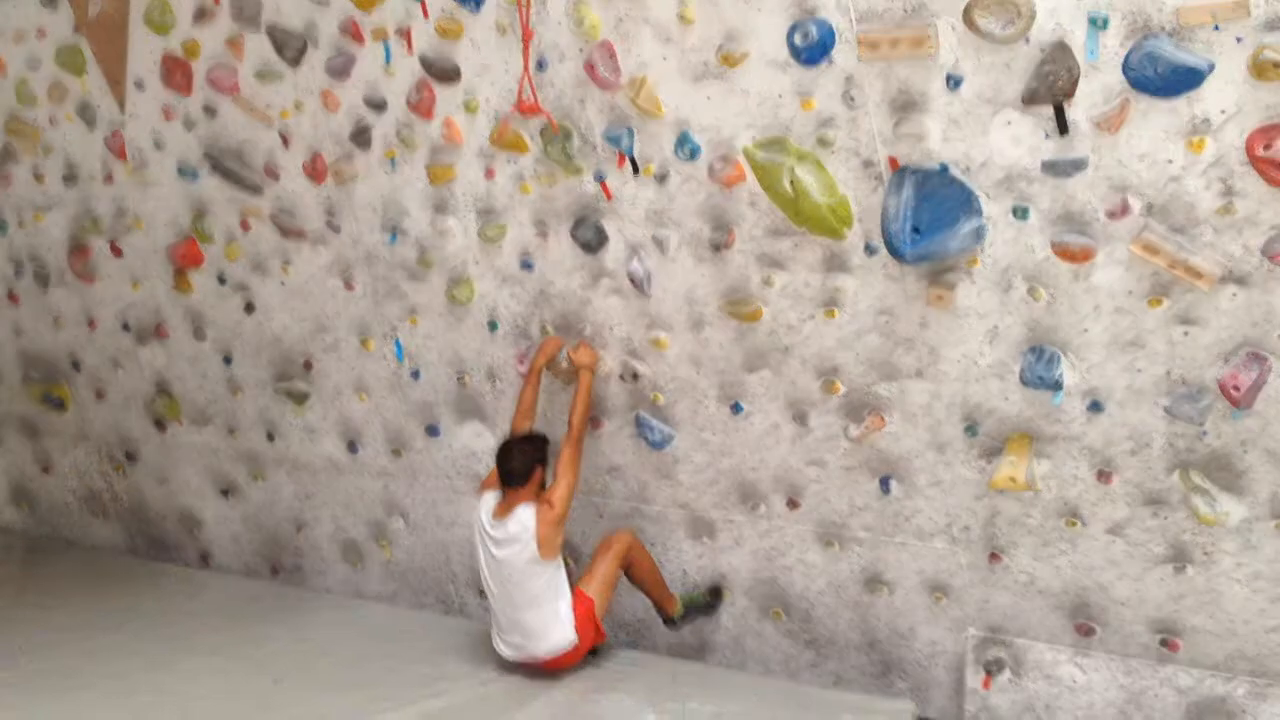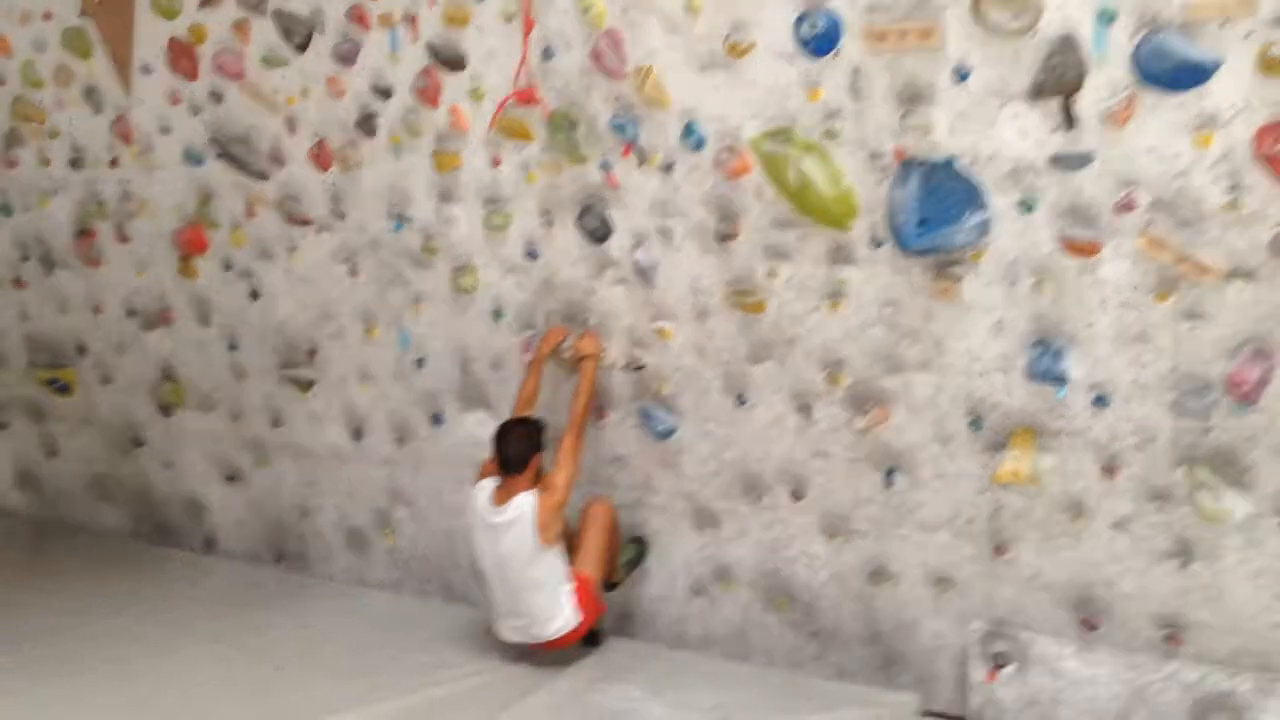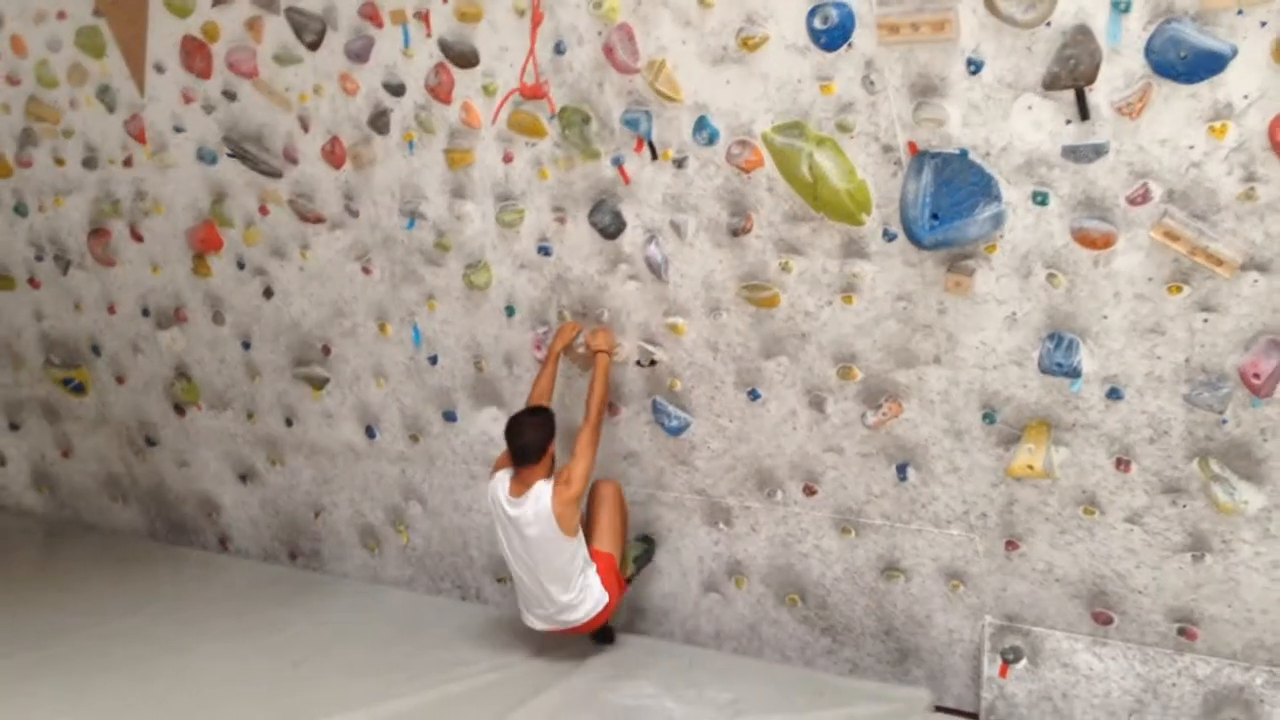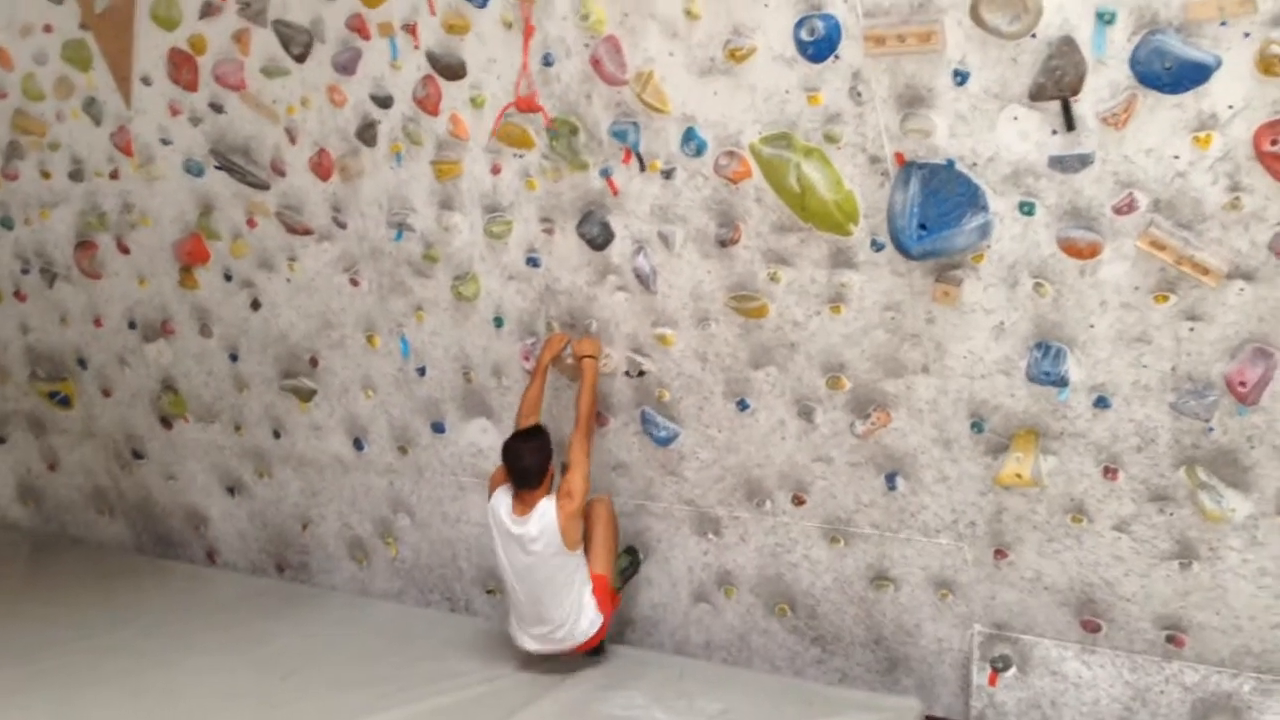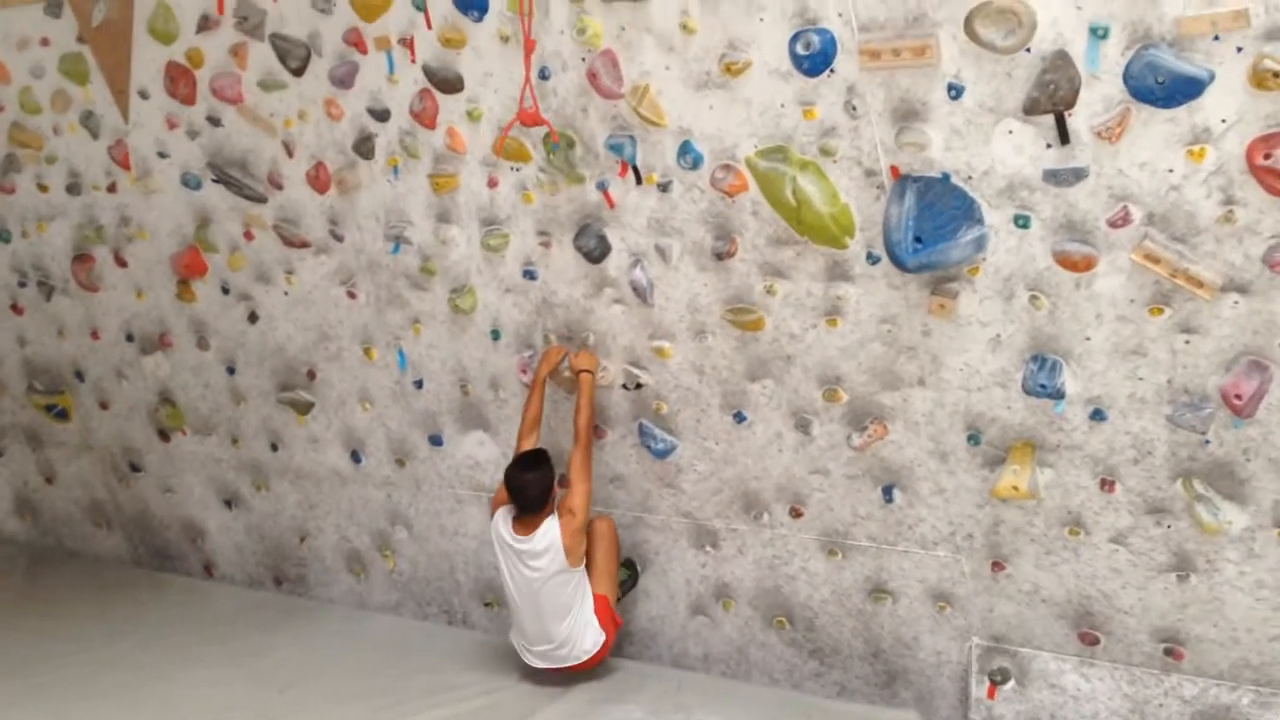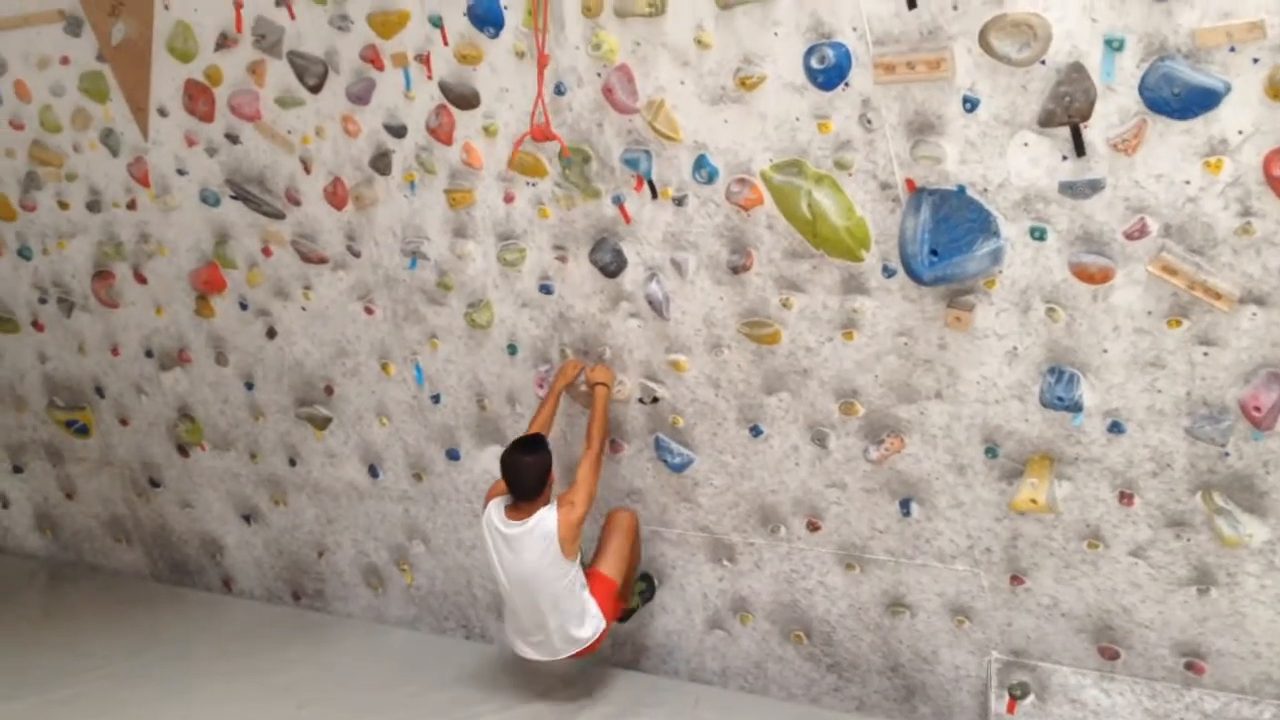
dt=0.3s
person 1, frame 1
left shoulder: (486, 502)
right shoulder: (545, 518)
left elbow: (519, 430)
right elbow: (574, 438)
left wrist: (537, 364)
right wrist: (585, 370)
left hip: (511, 648)
right hip: (560, 650)
right knee: (622, 541)
right ankle: (672, 608)
person 1, frame 2
left shoulder: (483, 487)
right shoulder: (544, 504)
left elbow: (518, 417)
right elbow: (576, 426)
left wrist: (542, 354)
right wrist: (589, 360)
left hip: (512, 630)
right hip: (560, 630)
right knee: (600, 509)
left ankle: (588, 628)
right ankle: (613, 573)
person 1, frame 3
left shoulder: (498, 481)
right shoulder: (563, 494)
left elbow: (532, 412)
right elbow: (593, 419)
left wrist: (556, 349)
right wrist: (602, 354)
left hip: (538, 619)
right hip: (590, 611)
right knee: (606, 488)
right ankle: (623, 568)
person 1, frame 4
left shoulder: (497, 499)
right shoulder: (565, 510)
left elbow: (524, 423)
right elbow: (583, 427)
left wrist: (544, 360)
right wrist: (588, 361)
left hip: (529, 640)
right hip: (583, 637)
right knee: (600, 506)
right ankle: (611, 577)
person 1, frame 5
left shoulder: (499, 518)
right shoulder: (567, 528)
left elbow: (526, 440)
right elbow: (582, 444)
left wrist: (541, 373)
right wrist: (585, 375)
left hip: (532, 656)
right hip: (586, 653)
right knee: (601, 524)
right ankle: (613, 589)
person 1, frame 6
left shoulder: (491, 506)
right shoulder: (565, 517)
left elbow: (530, 438)
right elbow: (593, 449)
left wrist: (558, 385)
right wrist: (601, 388)
left hip: (523, 643)
right hip: (579, 639)
right knee: (624, 518)
right ankle: (628, 602)
